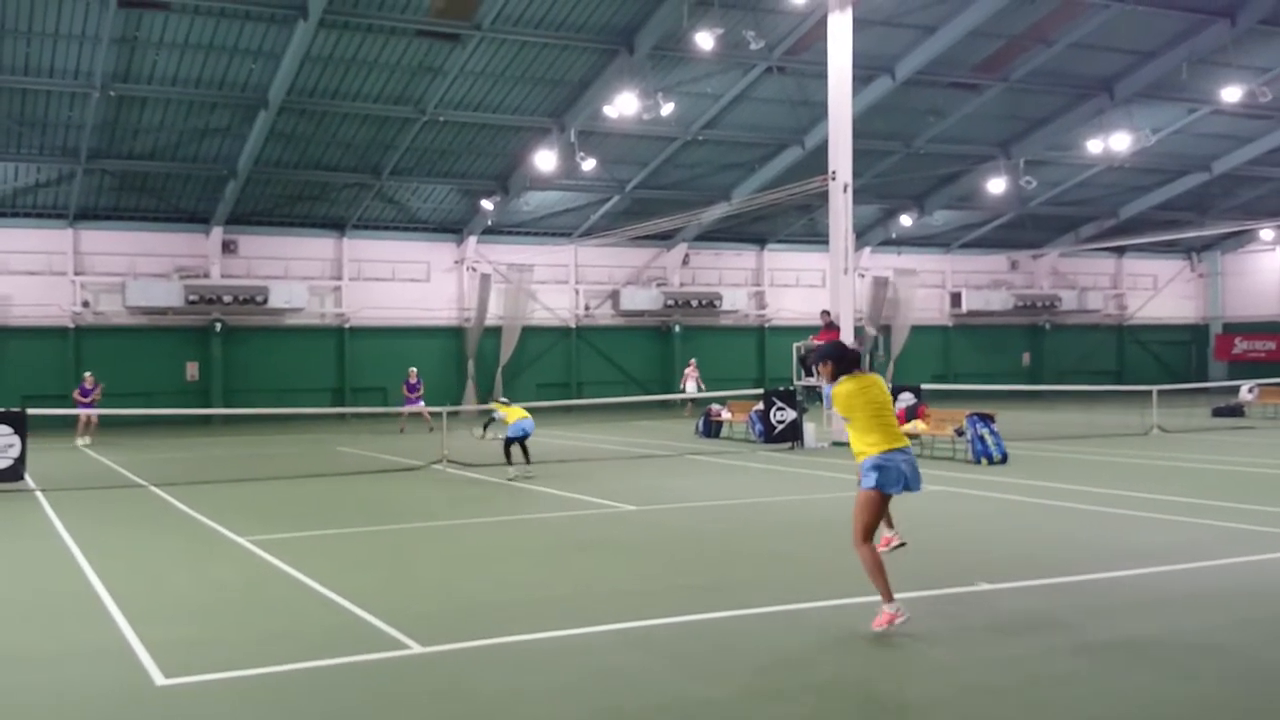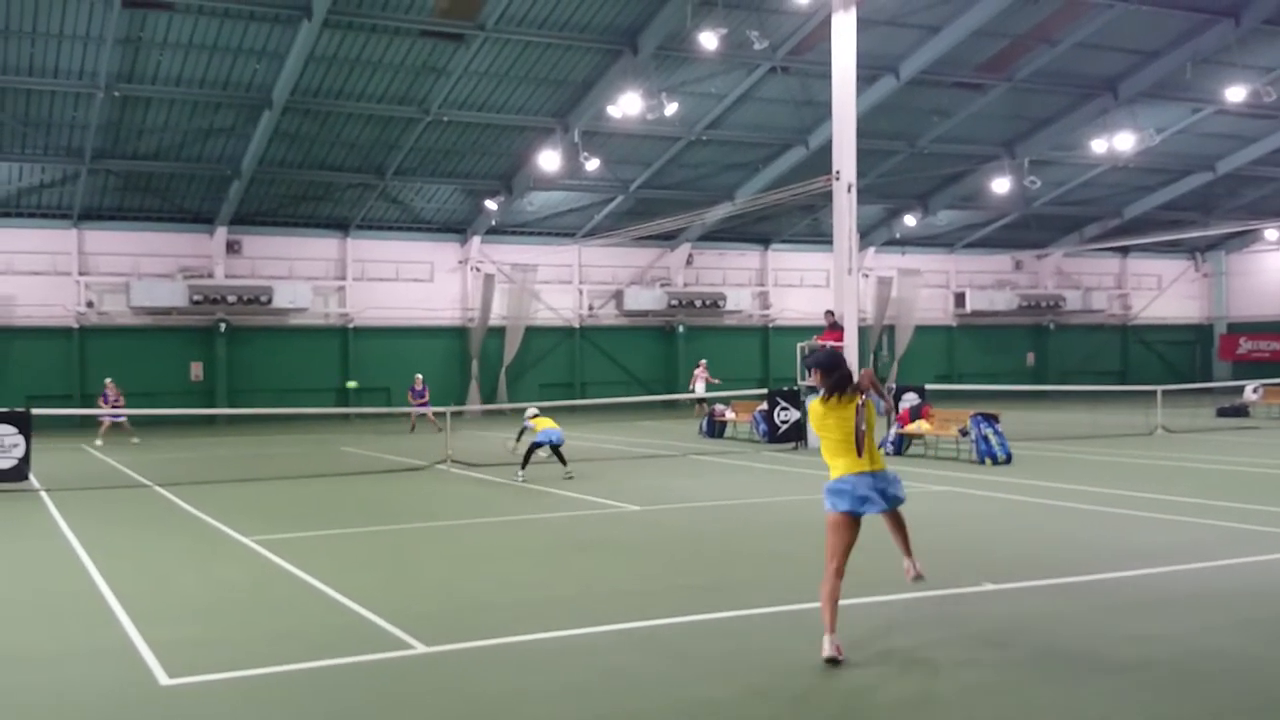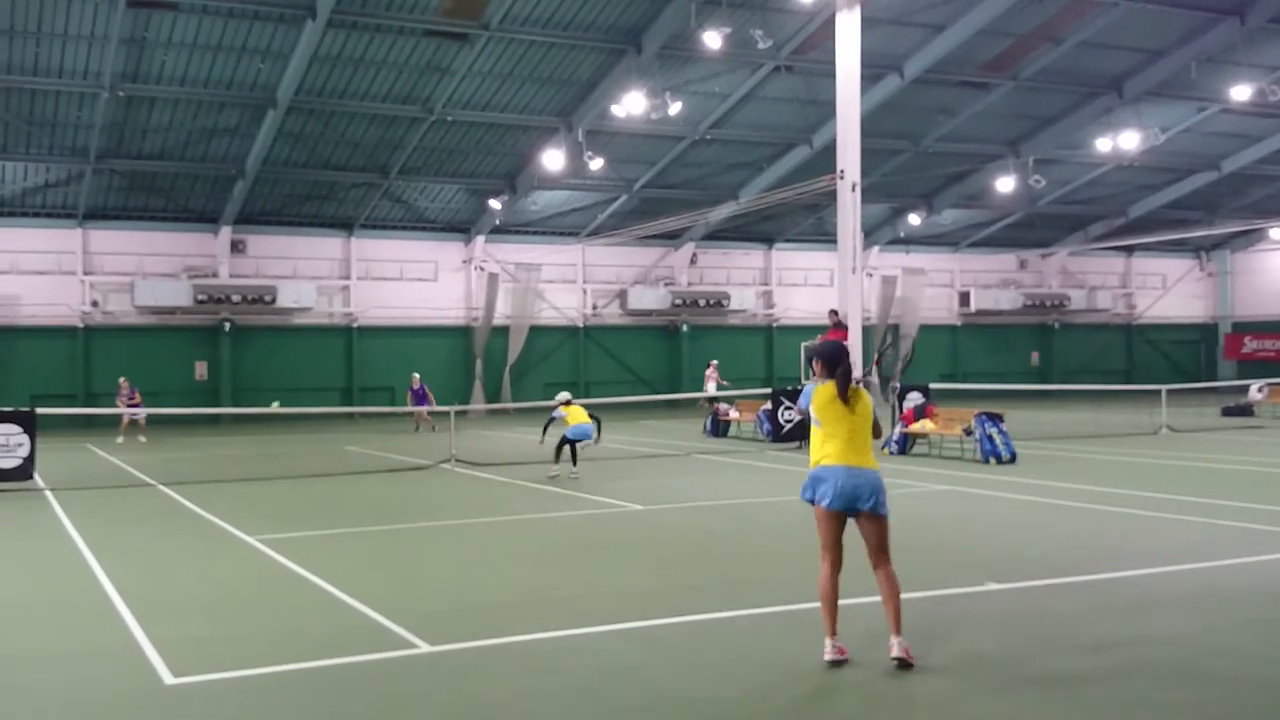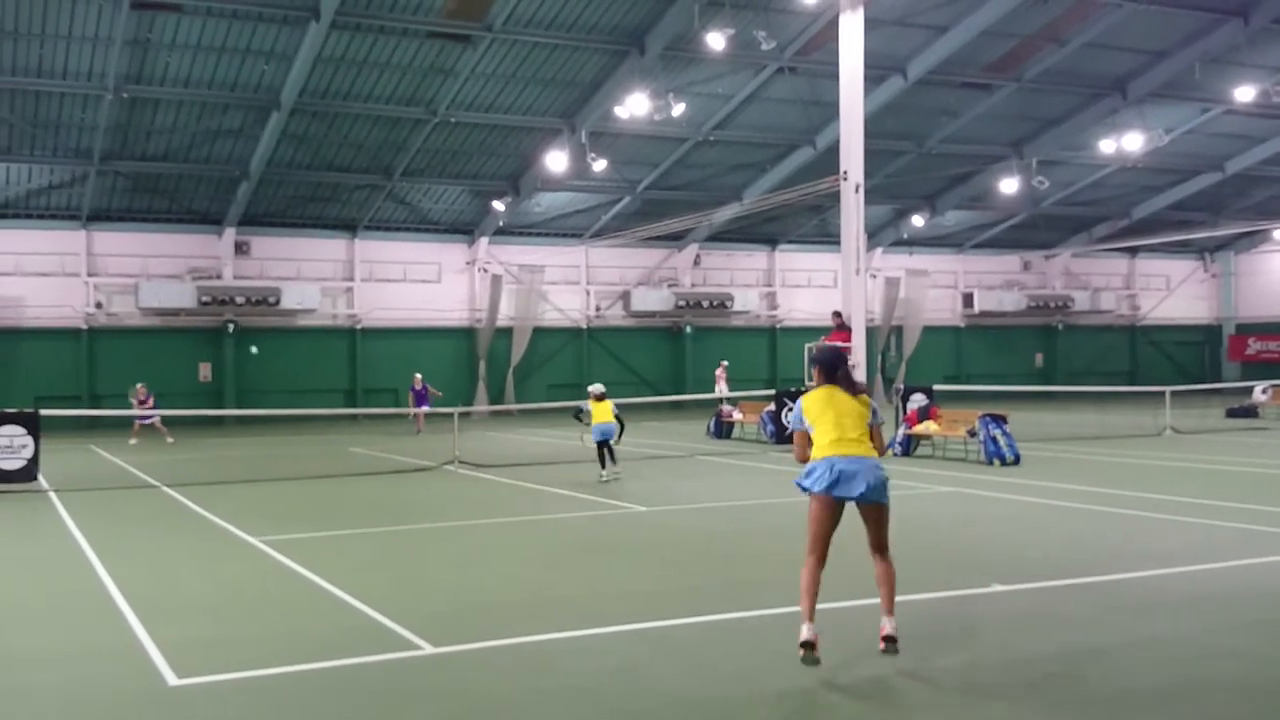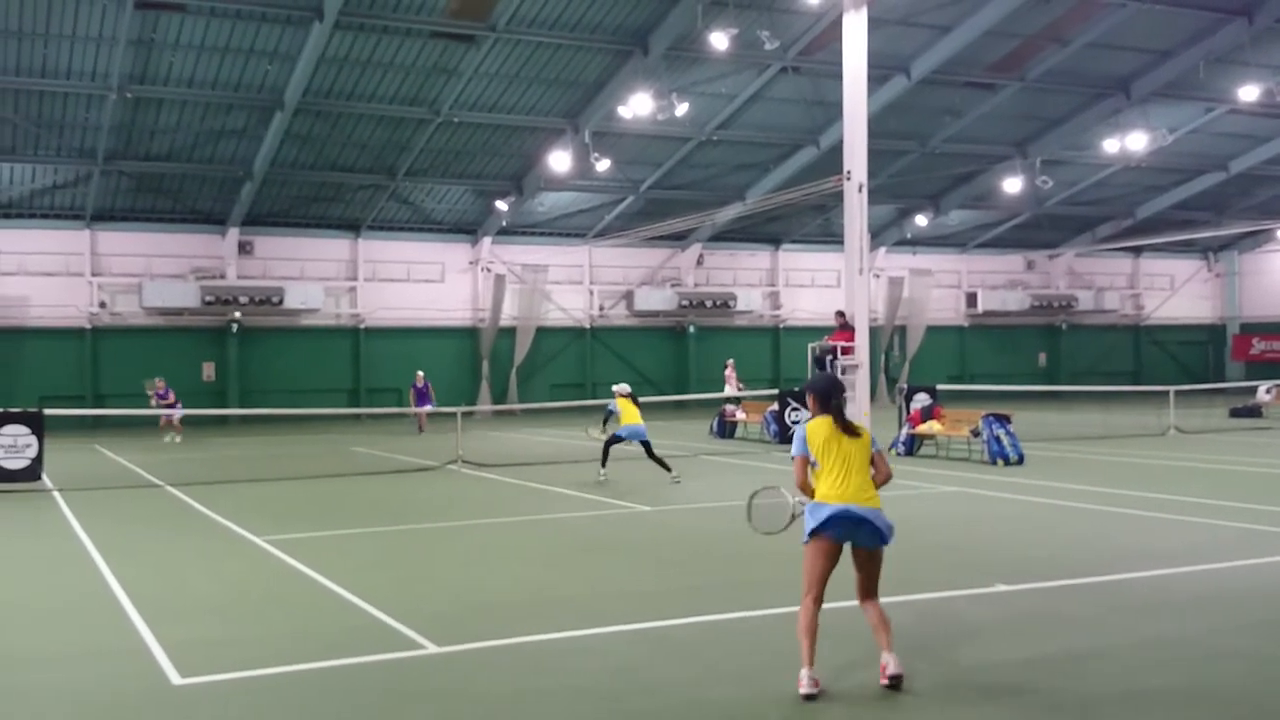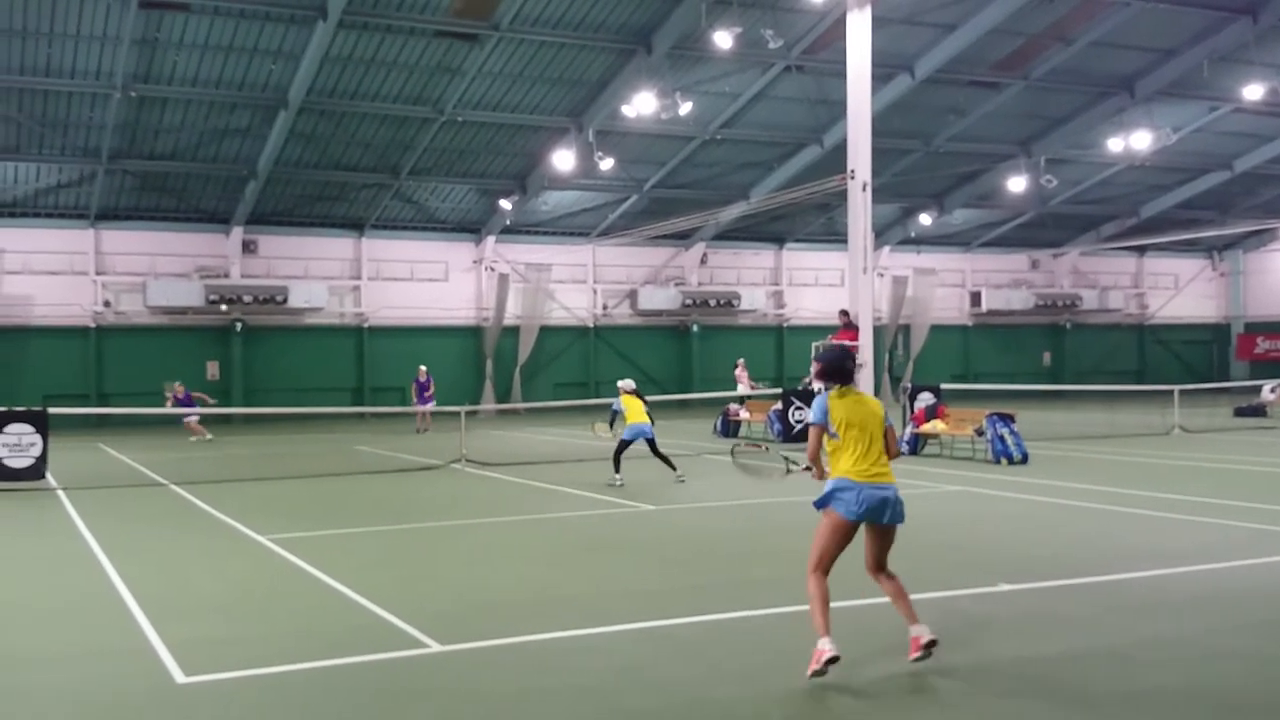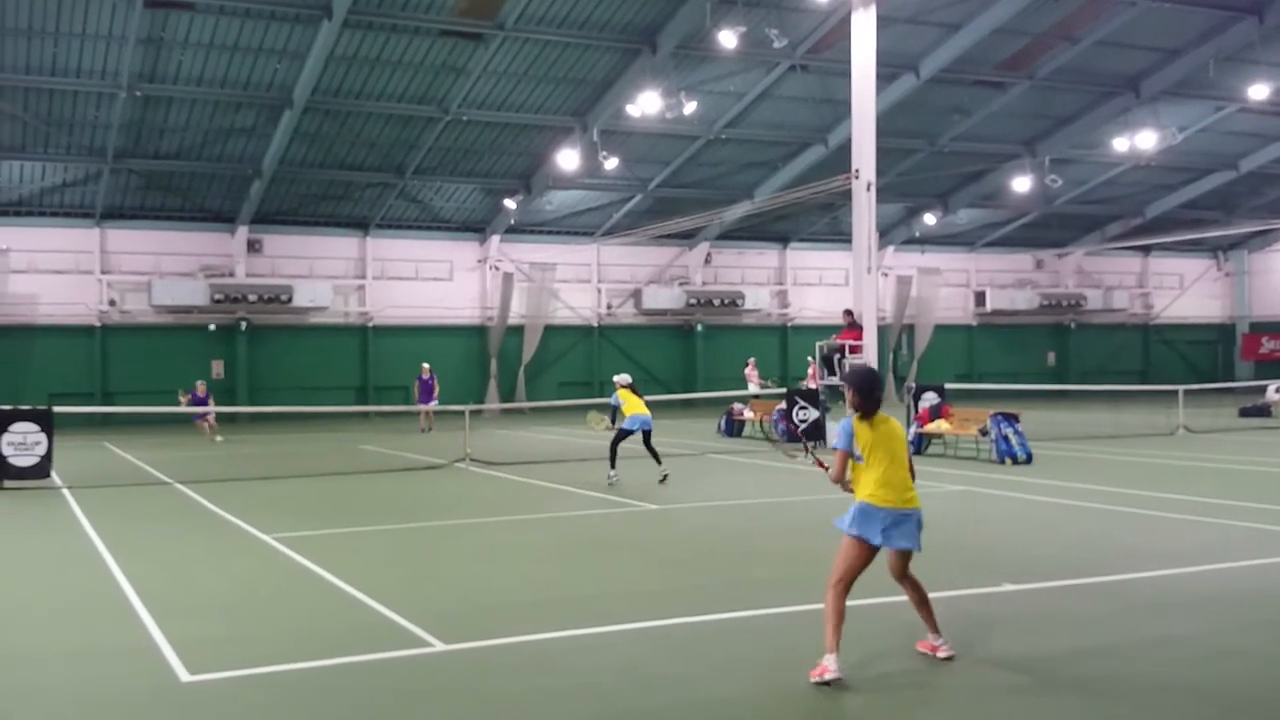
dt=0.2s
person 1, frame 1
left shoulder: (835, 391)
right shoulder: (875, 380)
left hip: (880, 462)
right hip: (901, 455)
left knee: (862, 541)
left ankle: (891, 607)
right ankle: (891, 532)
person 1, frame 2
left shoulder: (814, 408)
right shoulder: (862, 399)
right elbow: (888, 407)
left wrist: (862, 384)
right wrist: (870, 385)
left hip: (845, 487)
right hip: (876, 479)
left knee: (834, 569)
right knee: (889, 508)
left ankle: (830, 639)
right ankle: (910, 563)
person 1, frame 3
left shoulder: (814, 390)
right shoulder: (863, 397)
left hip: (830, 477)
right hip: (867, 478)
left knee: (830, 563)
right knee: (881, 565)
left ankle: (832, 643)
right ankle: (898, 643)
person 1, frame 4
left shoulder: (805, 402)
right shoulder: (865, 401)
left elbow: (800, 455)
right elbow: (881, 448)
left hip: (829, 469)
right hip: (868, 469)
left knee: (814, 559)
right knee: (881, 554)
left ankle: (808, 629)
right ankle: (888, 624)
person 1, frame 5
left shoulder: (806, 430)
right shoulder: (863, 433)
left elbow: (801, 483)
right elbow: (884, 474)
left hip: (828, 514)
right hip: (869, 516)
left knee: (811, 599)
right knee: (868, 598)
left ankle: (807, 674)
right ankle: (890, 660)
person 1, frame 6
left shoulder: (824, 402)
right shoulder: (876, 404)
left elbow: (813, 451)
right elbow: (893, 450)
left wrist: (818, 470)
left hip: (849, 491)
right hip: (884, 491)
left knee: (816, 571)
right knee: (878, 569)
left ankle: (825, 644)
right ankle: (919, 631)
person 1, frame 7
left shoulder: (848, 426)
right shoulder: (896, 426)
left elbow: (837, 474)
right elbow: (907, 474)
left wrist: (846, 483)
left hip: (873, 513)
right hip: (908, 513)
left knee: (837, 586)
right knee: (901, 574)
left ankle: (830, 660)
right ankle: (937, 640)
